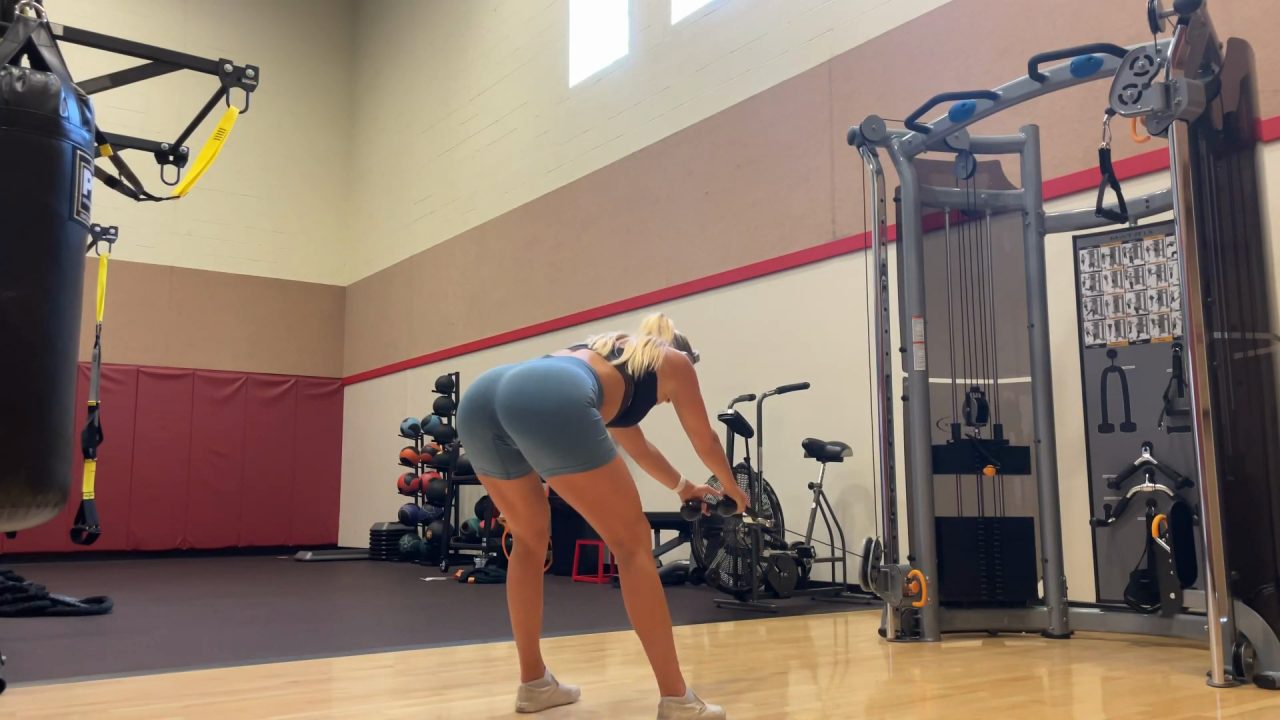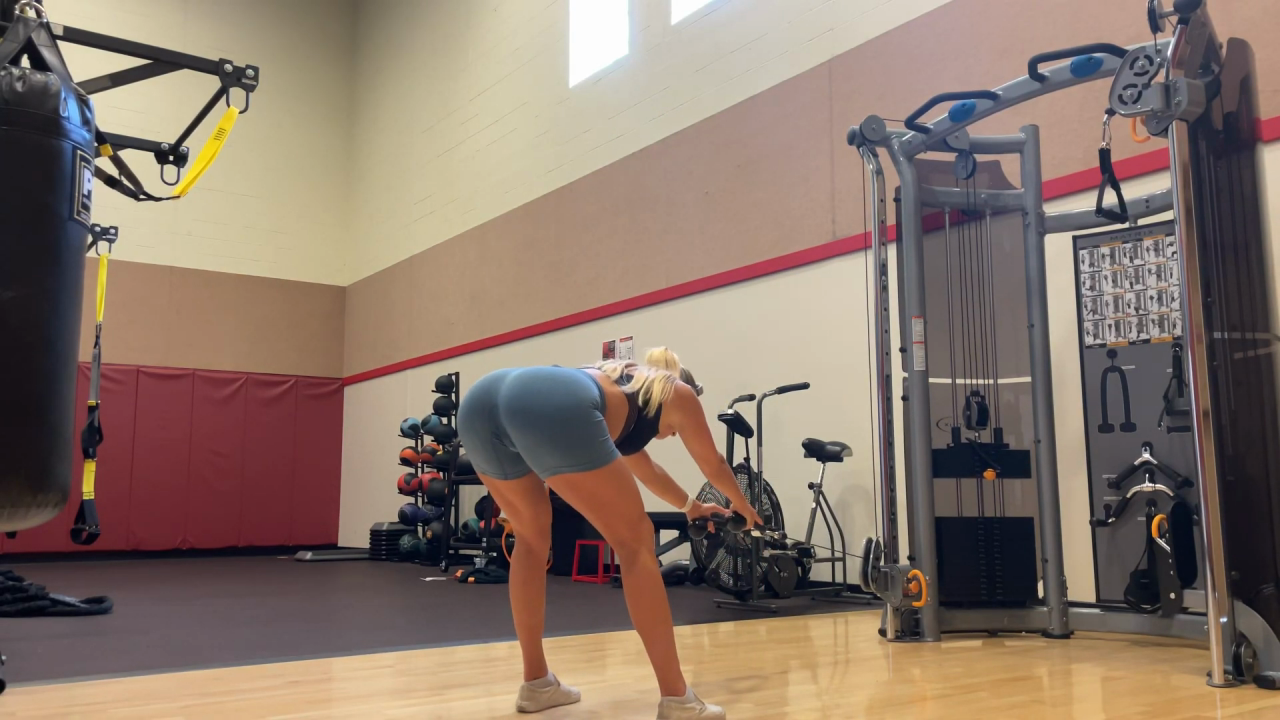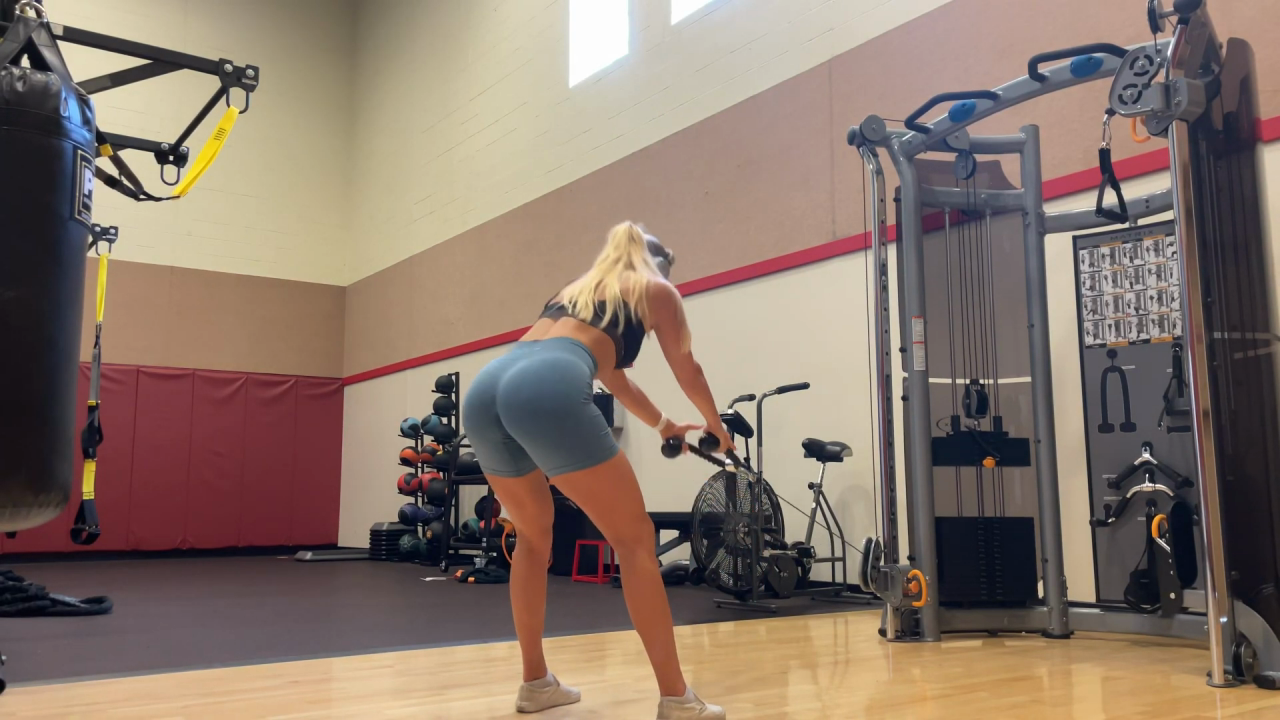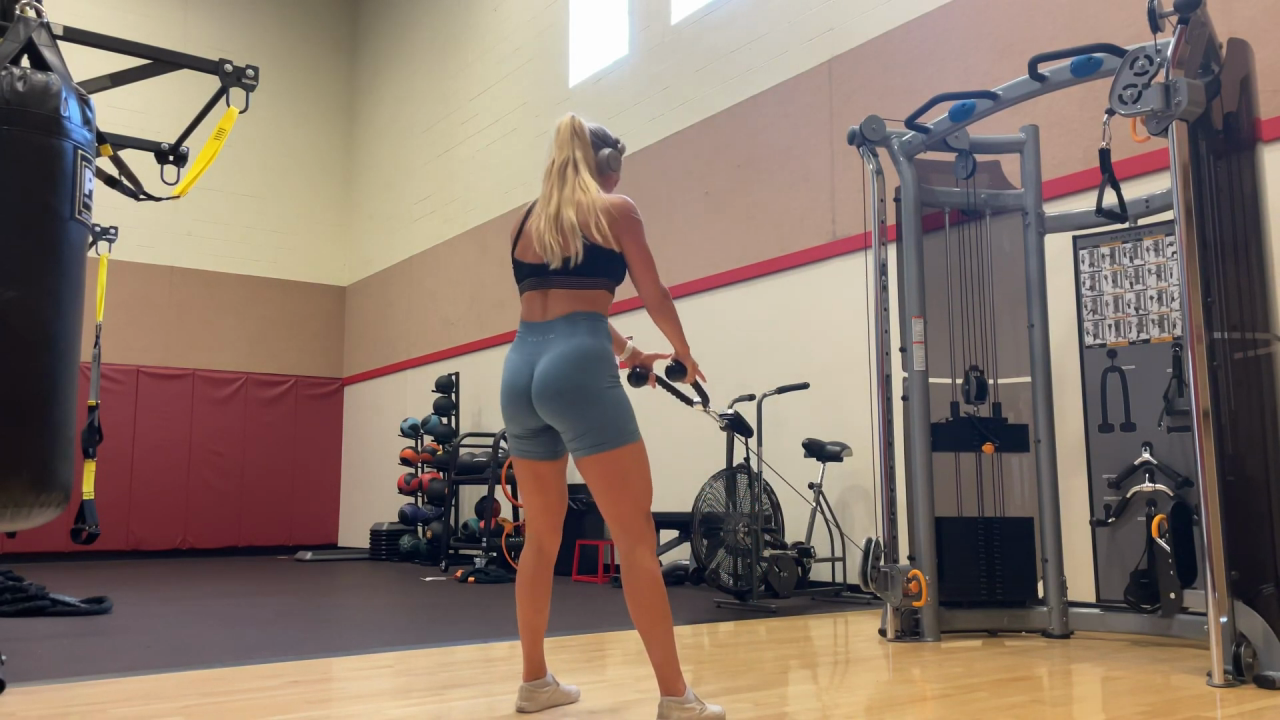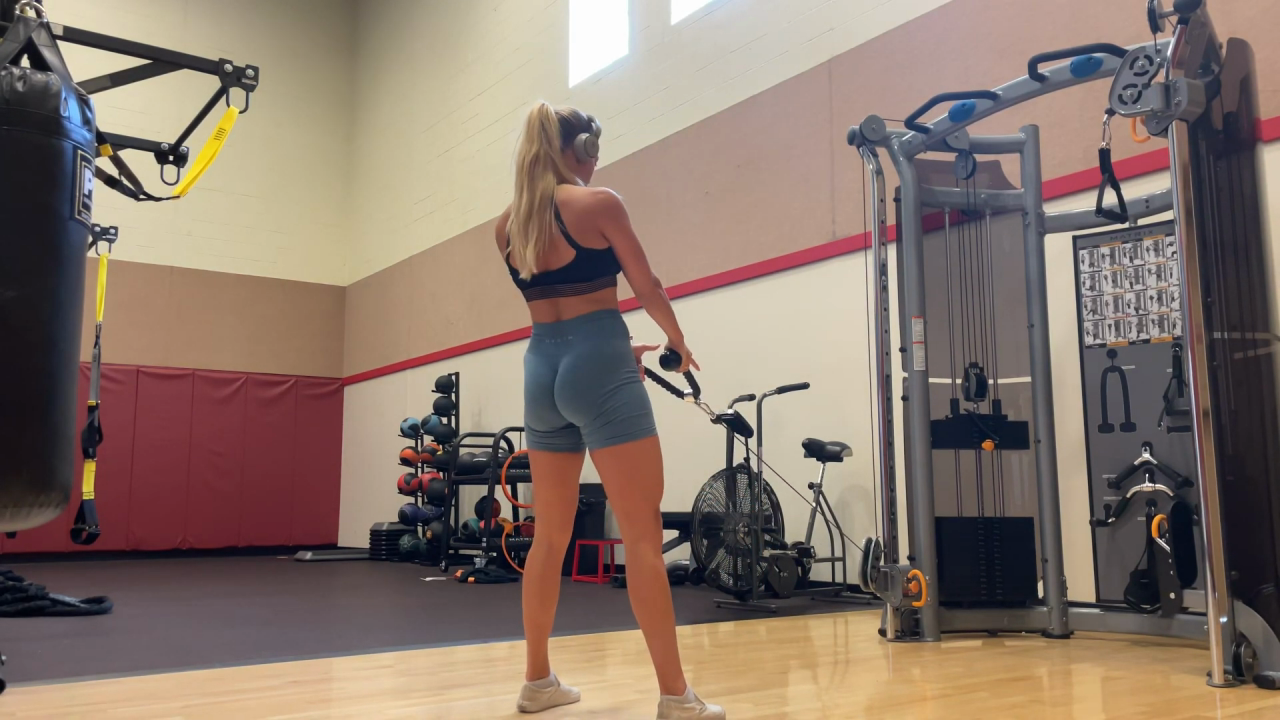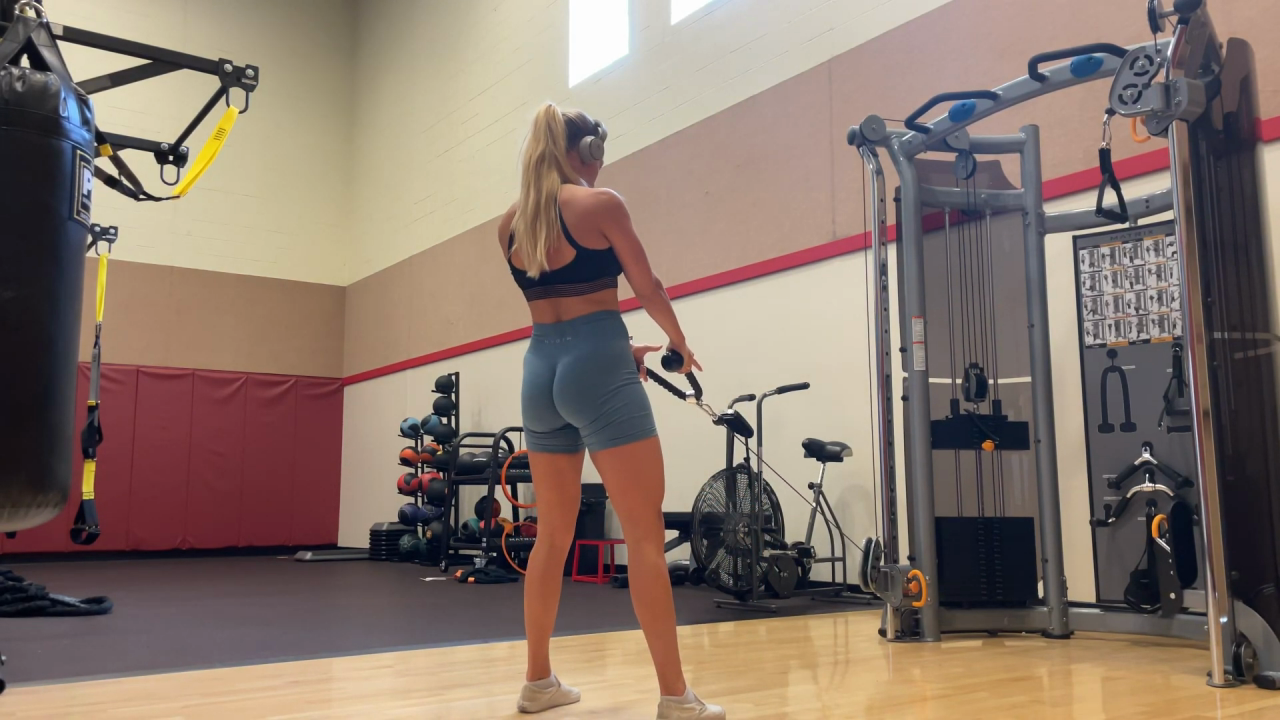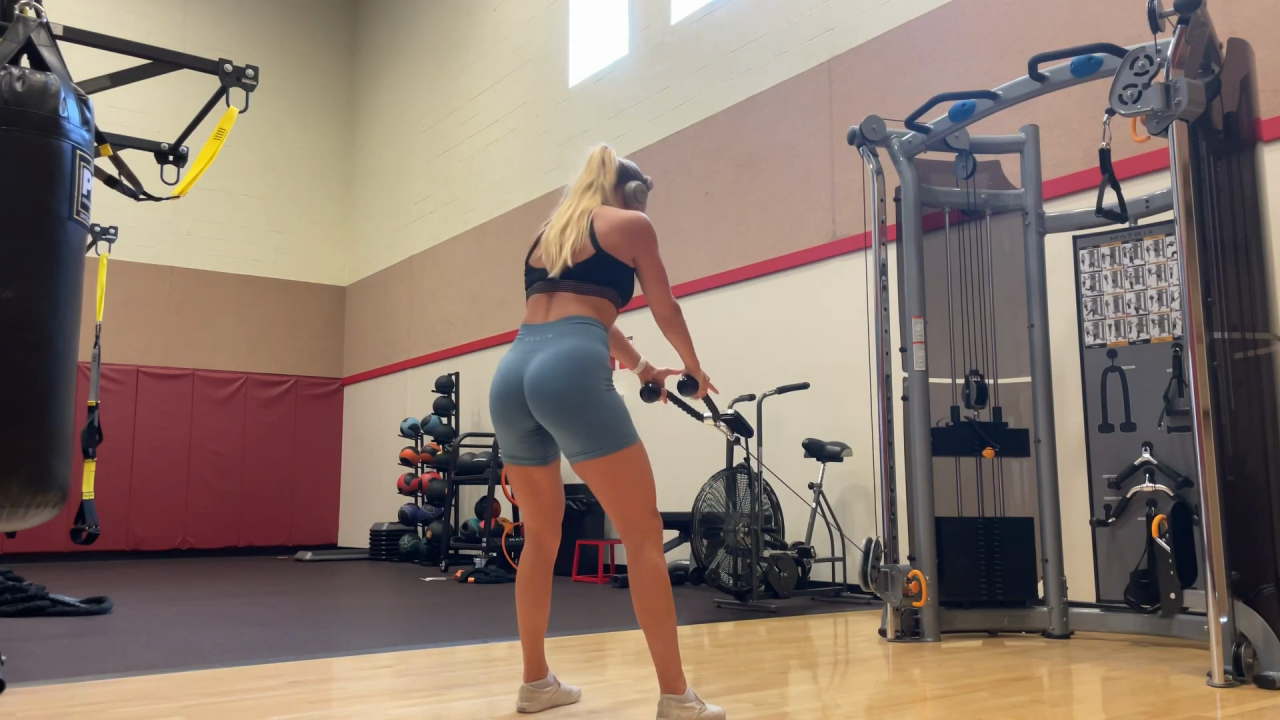
dt=0.4s
person 1, frame 1
left shoulder: (604, 348)
right shoulder: (674, 361)
left elbow: (634, 443)
right elbow: (705, 442)
left wrist: (683, 487)
right wrist: (732, 489)
left hip: (479, 396)
right hip: (550, 403)
left knee: (529, 540)
right knee: (631, 544)
left ankle: (534, 682)
person 1, frame 2
left shoulder: (616, 380)
right shoulder: (679, 393)
left elbow: (644, 469)
right elbow: (714, 466)
left wrist: (691, 506)
right wrist: (743, 507)
left hip: (481, 400)
right hip: (552, 409)
left knee: (531, 538)
right knee: (634, 545)
left ankle: (536, 682)
person 1, frame 3
left shoulder: (579, 288)
right shoulder: (655, 289)
left elbow: (614, 378)
right elbow: (688, 371)
left wrist: (665, 426)
right wrist: (715, 425)
left hip: (486, 391)
right hip: (549, 394)
left knee: (534, 541)
right knee: (634, 542)
person 1, frame 4
left shoulder: (527, 221)
right shoulder: (615, 208)
right elbow: (655, 296)
left wrist: (624, 350)
right wrist: (683, 353)
left hip: (520, 372)
right hip: (579, 373)
left knee: (541, 538)
right knee: (636, 540)
person 1, frame 5
left shoulder: (507, 226)
right shoulder: (598, 203)
right elbow: (646, 286)
right wrist: (677, 340)
left hip: (542, 372)
right hip: (600, 373)
left knee: (550, 535)
right knee: (642, 535)
person 1, frame 6
left shoulder: (510, 224)
right shoulder: (600, 204)
right elbow: (647, 287)
right wrist: (678, 341)
left hip: (541, 373)
right hip: (598, 373)
left knee: (552, 535)
right knee: (645, 535)
person 1, frame 7
left shoulder: (551, 230)
right shoulder: (631, 223)
right elbow: (666, 310)
left wrist: (641, 365)
right wrist: (693, 368)
left hip: (511, 377)
right hip: (571, 377)
left knee: (540, 538)
right knee: (644, 536)
